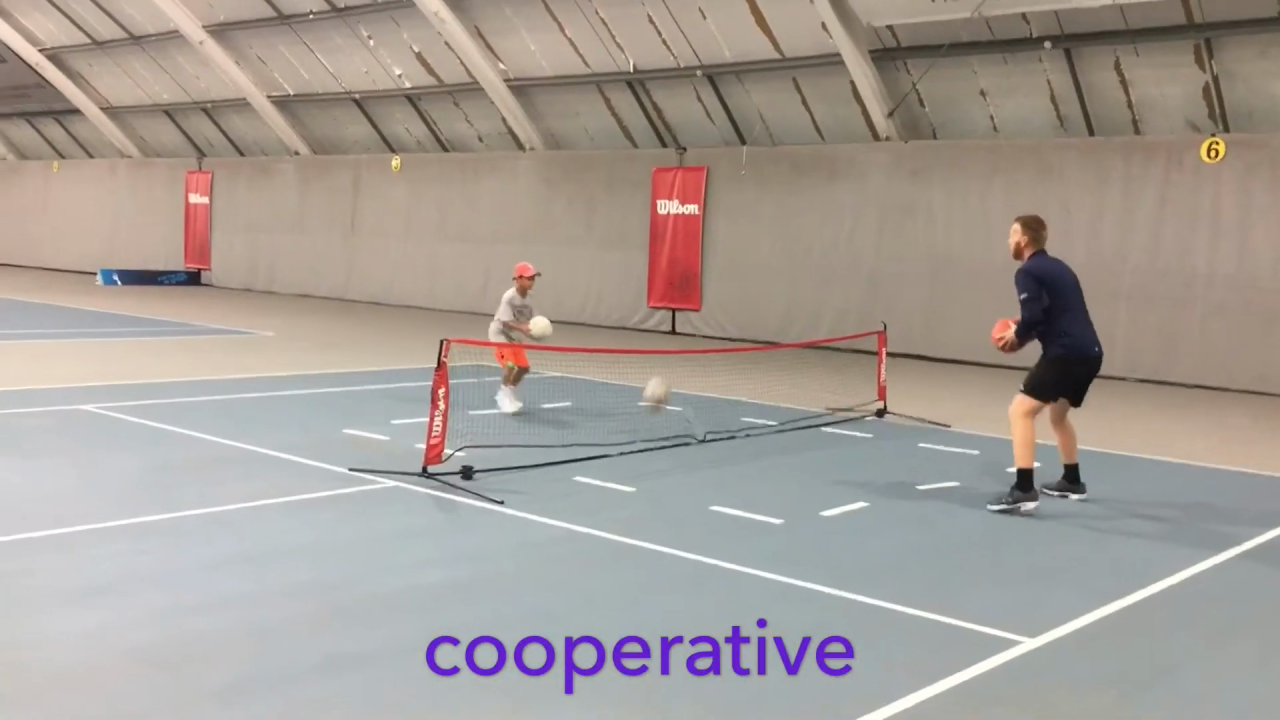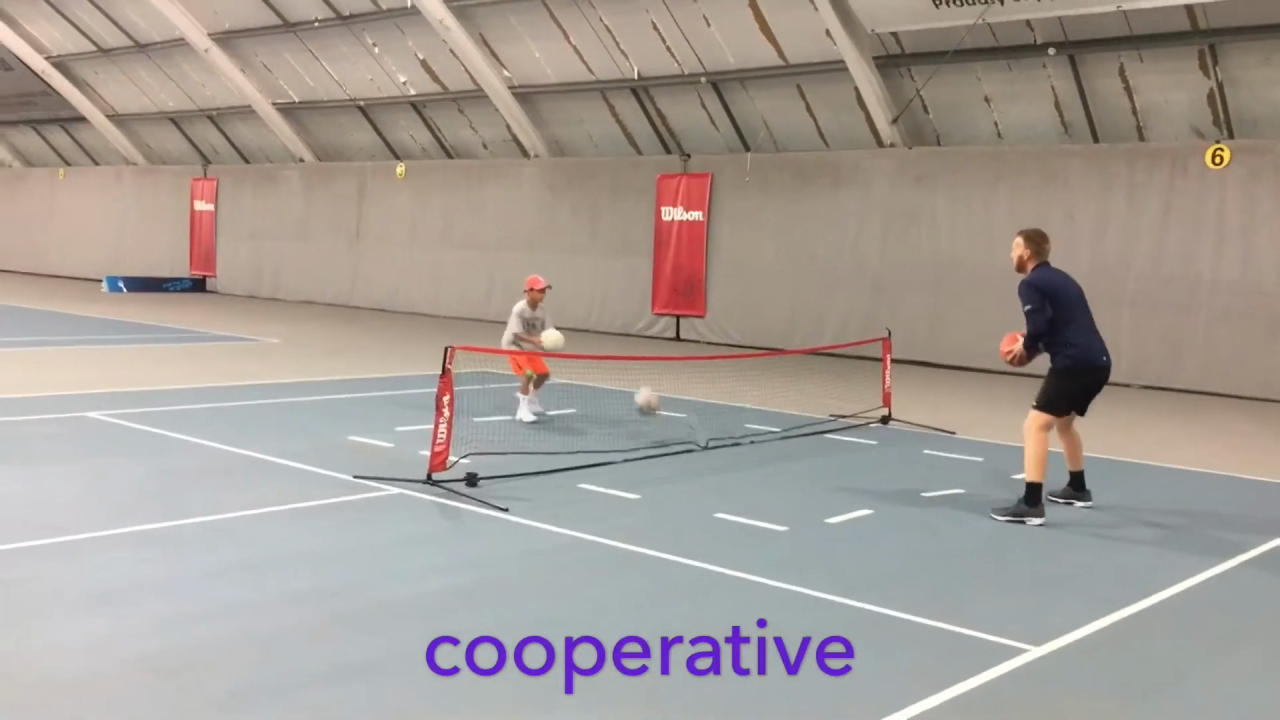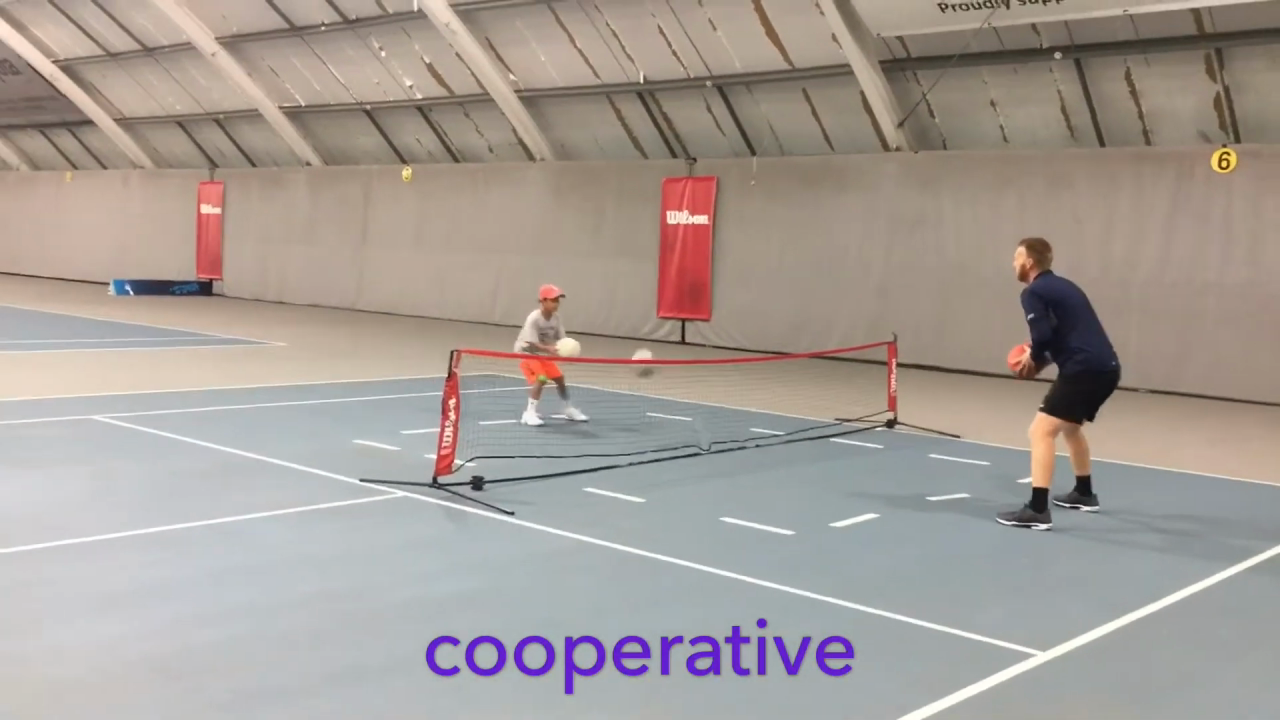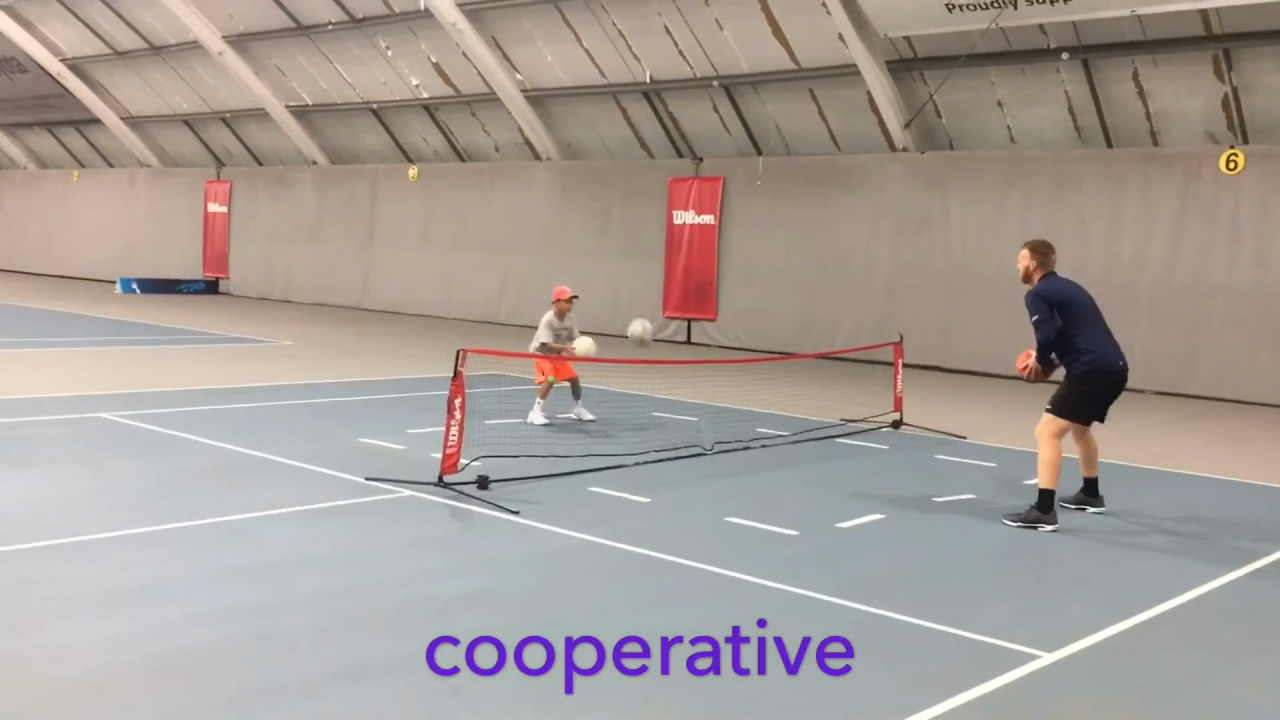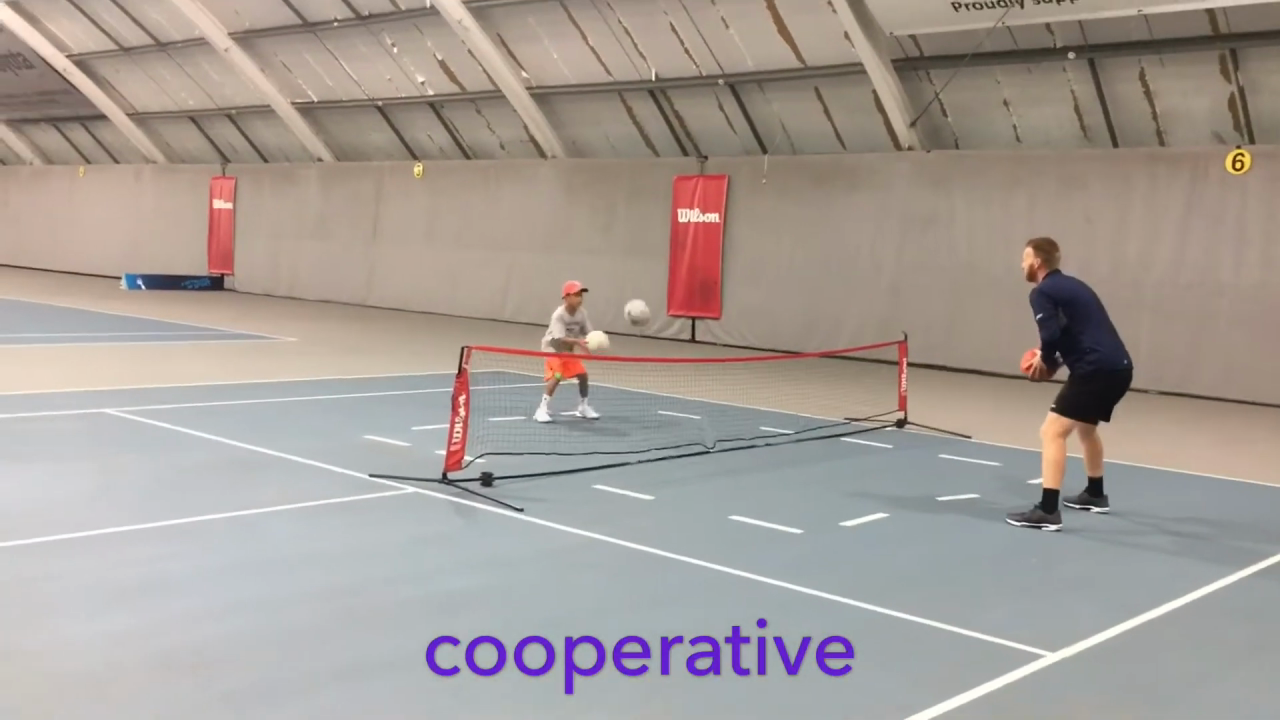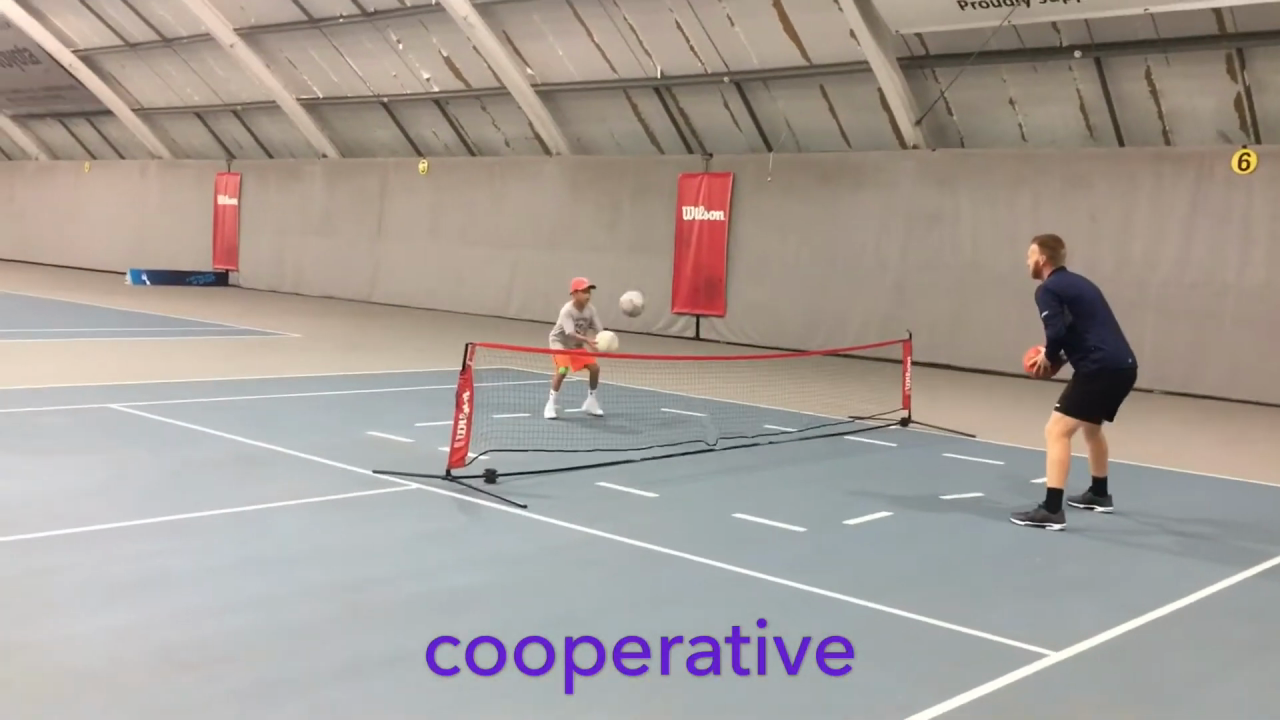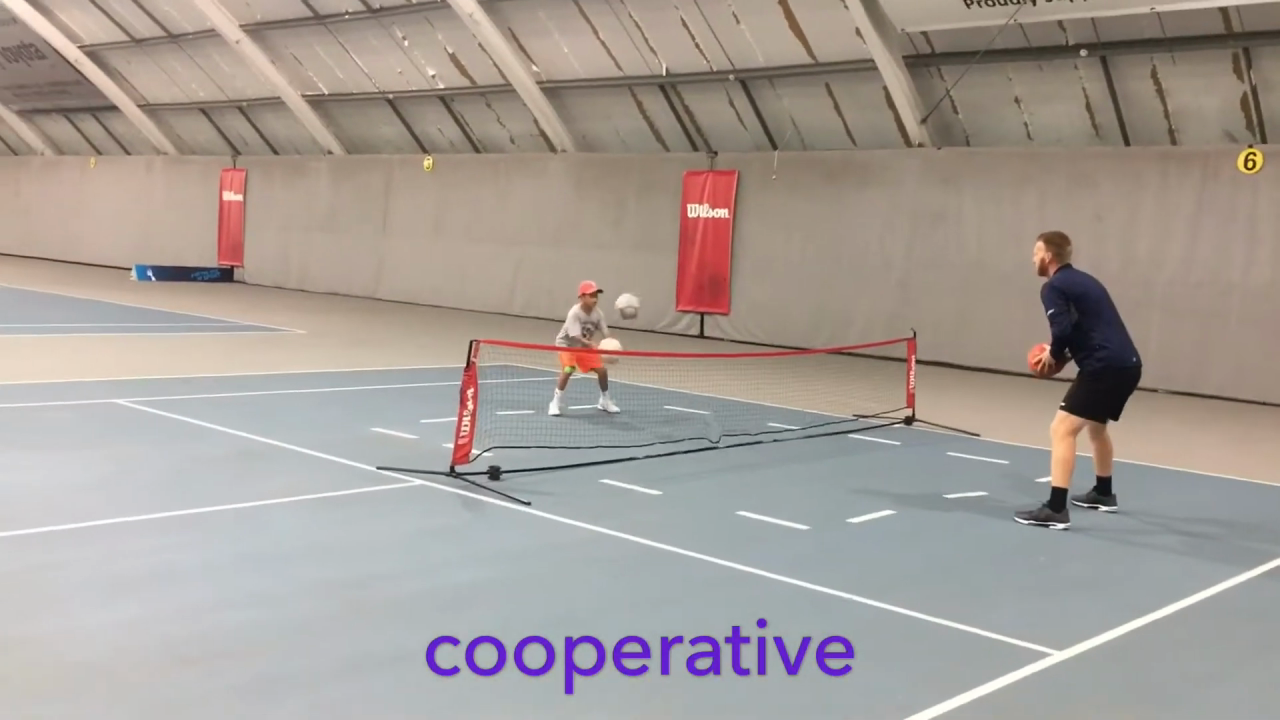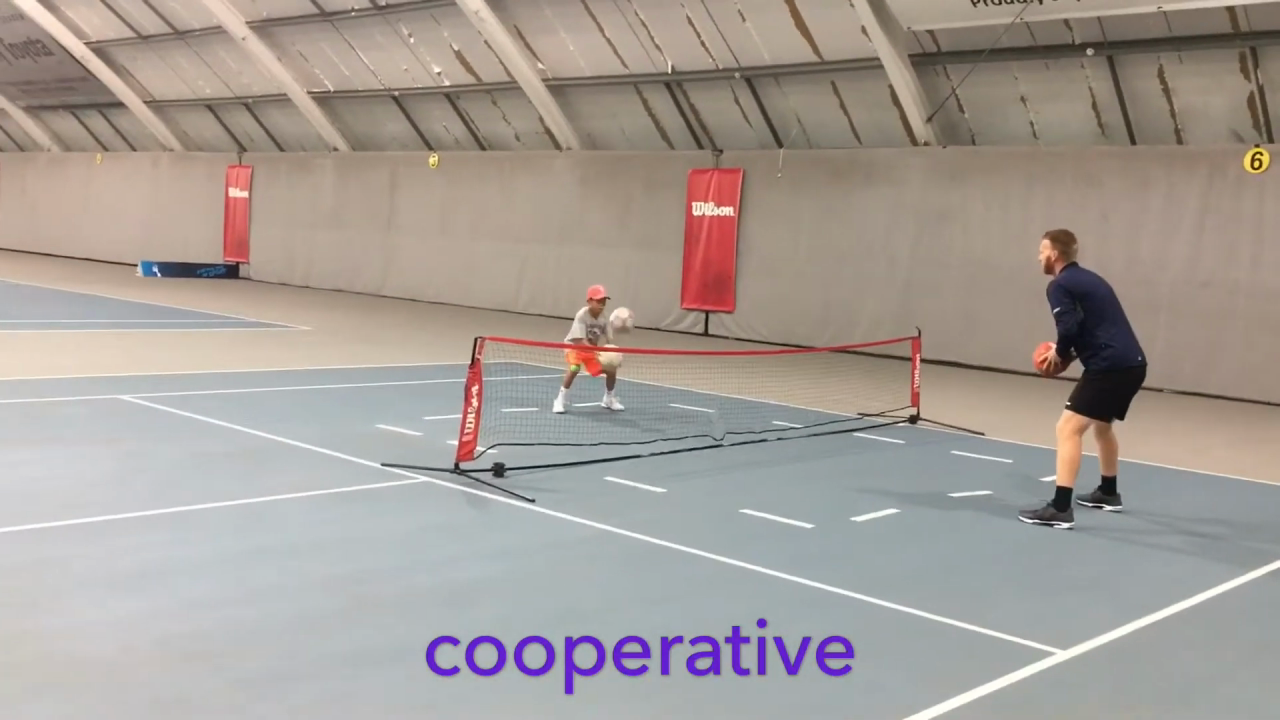
dt=0.1s
person 1, frame 1
left shoulder: (1028, 272)
right shoulder: (1058, 268)
left elbow: (1033, 317)
left wrist: (1018, 336)
right wrist: (1026, 334)
left hip: (1066, 354)
right hip: (1089, 352)
left knee: (1021, 412)
right knee: (1058, 412)
left ankle: (1024, 490)
right ankle: (1072, 481)
person 1, frame 2
left shoulder: (1031, 284)
right shoulder: (1061, 279)
left elbow: (1038, 328)
left wrist: (1025, 348)
right wrist: (1036, 347)
left hip: (1074, 365)
right hip: (1097, 362)
left knee: (1035, 426)
right knee: (1063, 420)
left ankle: (1031, 504)
right ankle: (1077, 488)
person 1, frame 3
left shoulder: (1033, 292)
right shoulder: (1064, 286)
left elbow: (1042, 336)
left wrist: (1033, 358)
right wrist: (1045, 358)
left hip: (1084, 370)
right hip: (1106, 367)
left knee: (1041, 431)
right knee: (1070, 426)
left ankle: (1037, 509)
right ankle: (1084, 493)
person 1, frame 4
left shoulder: (1037, 294)
right shoulder: (1068, 287)
left elbow: (1047, 337)
left wrist: (1040, 361)
right wrist: (1053, 362)
left hip: (1092, 371)
right hip: (1114, 368)
left knee: (1047, 432)
right knee: (1079, 427)
left ankle: (1044, 511)
right ankle: (1090, 495)
person 1, frame 5
left shoulder: (1042, 292)
right shoulder: (1073, 285)
left elbow: (1051, 335)
left wrist: (1045, 360)
right wrist: (1057, 360)
left hip: (1096, 370)
right hip: (1118, 367)
left knee: (1052, 431)
right knee: (1086, 427)
left ankle: (1047, 510)
right ankle: (1095, 494)
person 1, frame 6
left shoulder: (1048, 289)
right shoulder: (1078, 283)
left elbow: (1057, 332)
left wrist: (1048, 357)
right wrist: (1060, 357)
left hip: (1100, 369)
right hip: (1122, 365)
left knee: (1057, 431)
right knee: (1091, 426)
left ankle: (1051, 510)
right ankle: (1099, 494)
person 1, frame 7
left shoulder: (1054, 286)
right shoulder: (1083, 280)
left elbow: (1063, 330)
left wrist: (1053, 355)
right wrist: (1064, 355)
left hip: (1105, 367)
right hip: (1127, 364)
left knee: (1062, 429)
right knee: (1096, 425)
left ankle: (1056, 509)
right ankle: (1103, 493)
person 1, frame 8
left shoulder: (1060, 285)
right shoulder: (1089, 279)
left elbow: (1069, 329)
left wrist: (1059, 354)
right wrist: (1069, 353)
left hip: (1110, 367)
right hip: (1132, 363)
left knee: (1068, 429)
right knee: (1102, 425)
left ankle: (1060, 509)
right ankle: (1108, 493)
